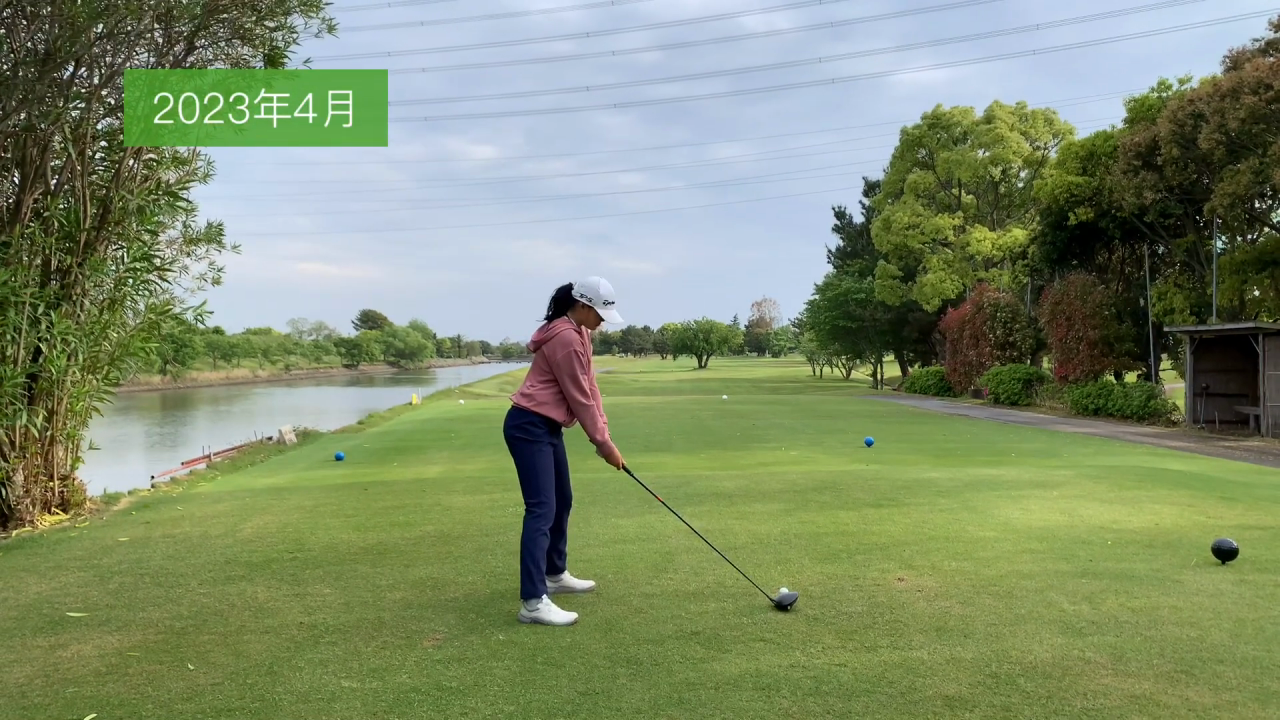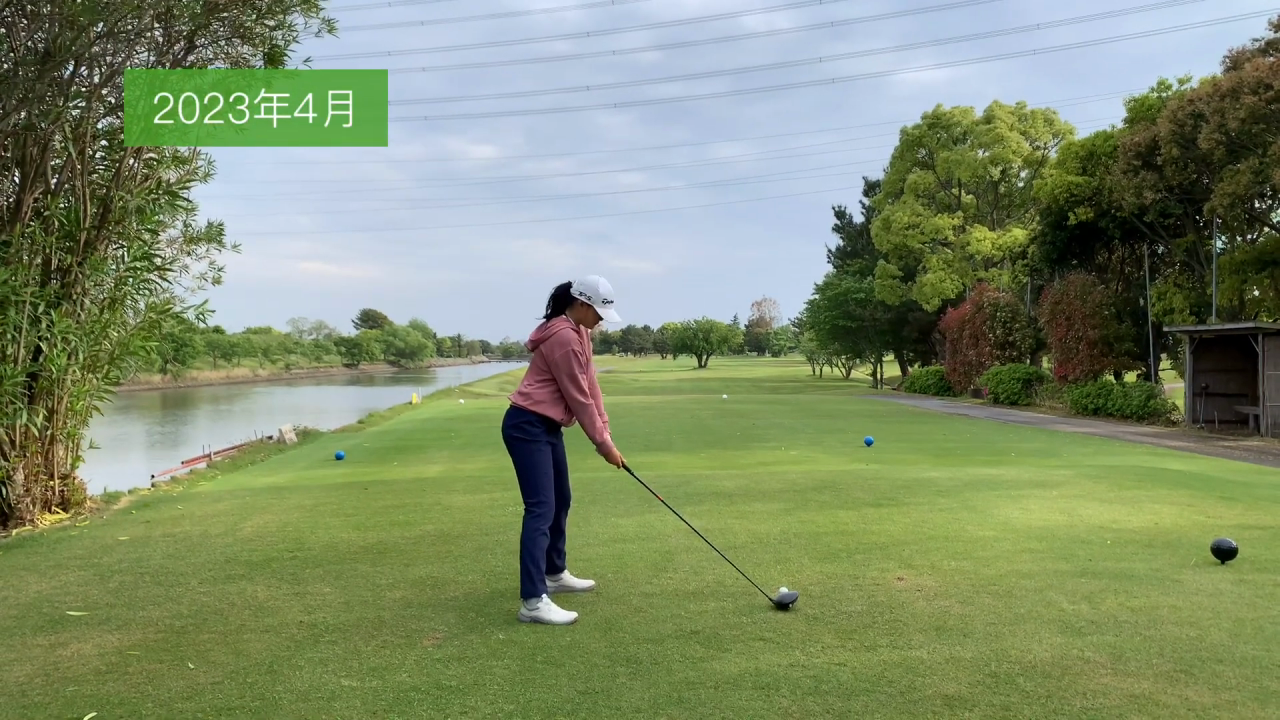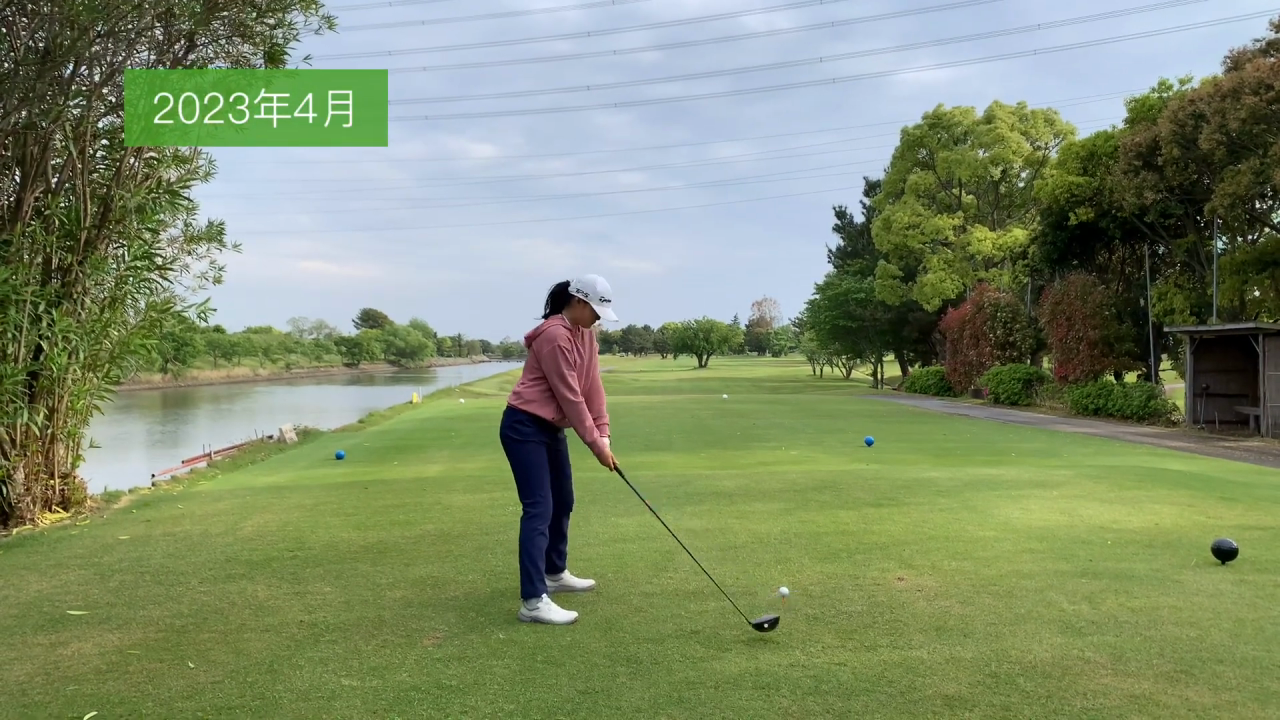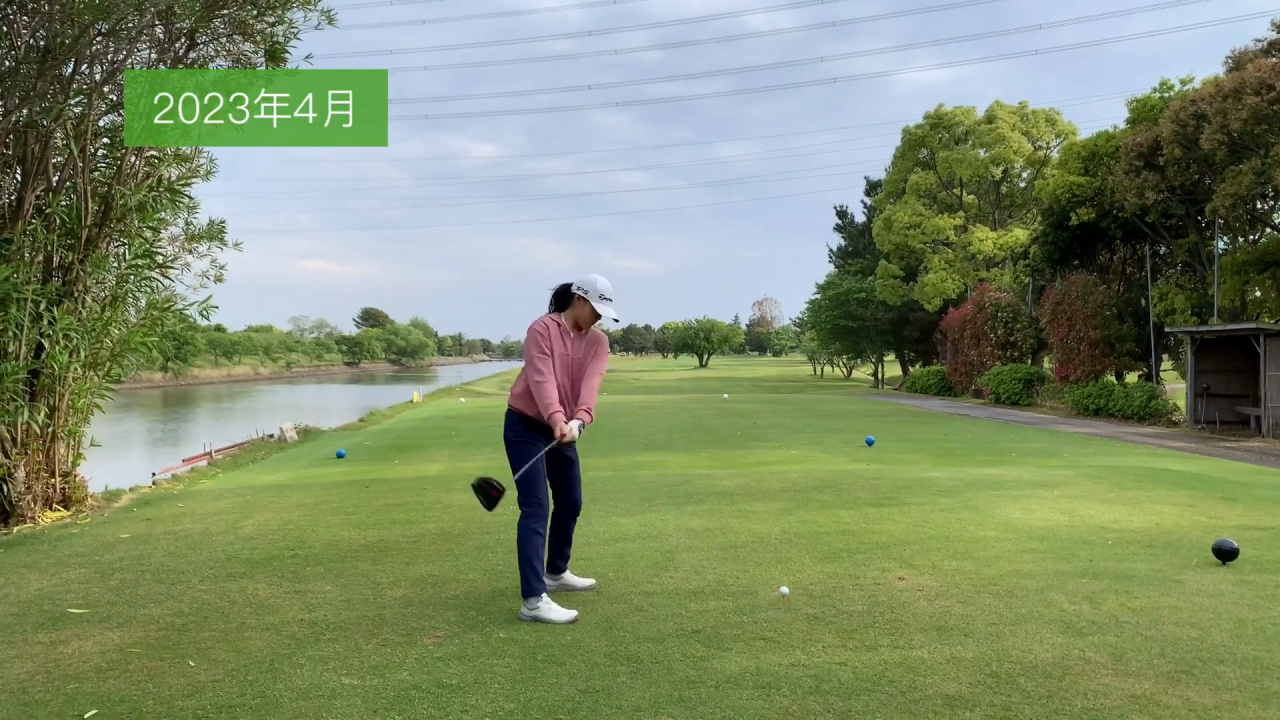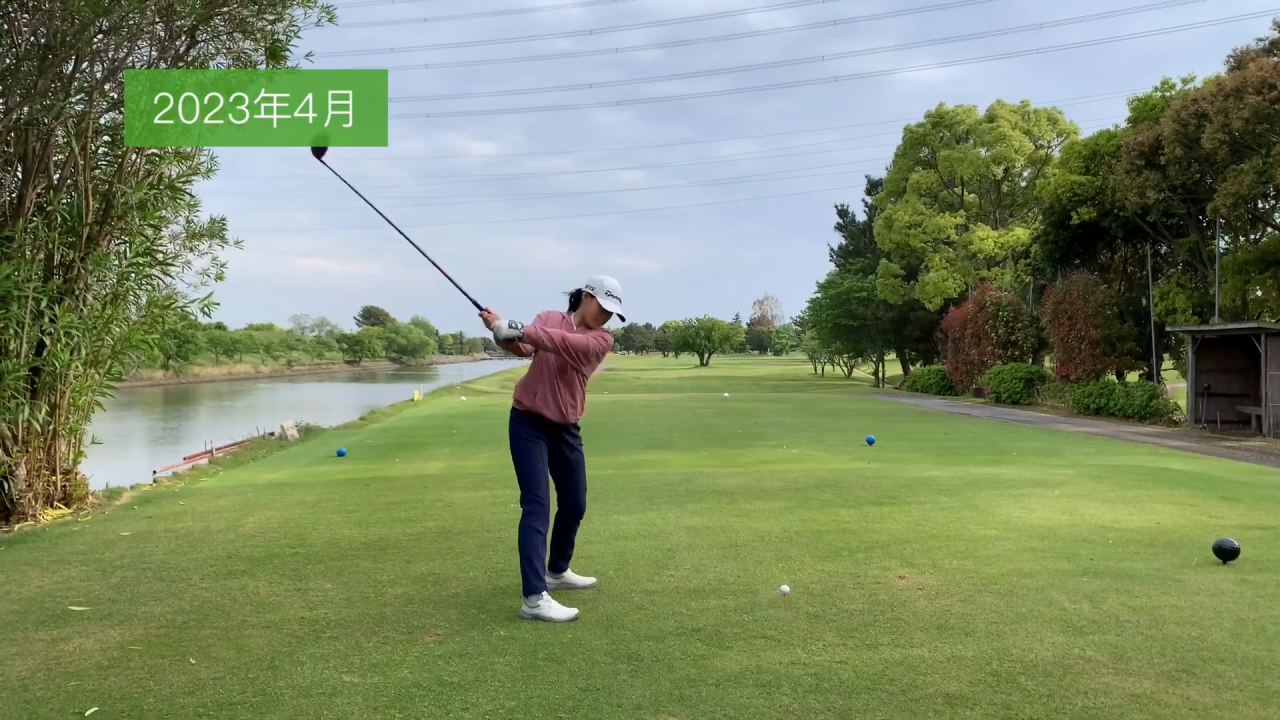
dt=0.2s
person 1, frame 1
left shoulder: (579, 332)
right shoulder: (565, 339)
left elbow: (590, 387)
right elbow: (579, 398)
left wrist: (604, 432)
right wrist: (603, 443)
left hip: (547, 427)
right hip: (529, 427)
left knee: (562, 501)
right knee: (541, 509)
left ankle: (554, 574)
right ankle: (533, 602)
person 1, frame 2
left shoulder: (578, 332)
right shoulder: (563, 339)
left elbow: (590, 386)
right elbow: (577, 397)
left wrist: (605, 431)
right wrist: (603, 443)
left hip: (547, 427)
right hip: (528, 426)
left knee: (560, 502)
right knee: (541, 509)
left ankle: (554, 574)
right ankle: (533, 601)
person 1, frame 3
left shoulder: (586, 335)
right shoulder: (555, 336)
left elbow: (592, 386)
right elbow: (569, 396)
left wrist: (603, 432)
right wrist: (594, 443)
left hip: (550, 428)
right hip: (525, 426)
left knee: (562, 503)
right knee: (539, 509)
left ankle: (554, 573)
right ankle: (533, 601)
person 1, frame 4
left shoulder: (598, 340)
right shoulder: (544, 328)
left elbow: (591, 382)
right elbow: (541, 378)
left wrist: (580, 420)
right wrist: (556, 417)
left hip: (562, 430)
right hip: (526, 426)
left knee: (570, 504)
right knee: (535, 509)
left ankle: (556, 573)
right ankle: (534, 600)
person 1, frame 5
left shoulder: (601, 340)
right shoulder: (550, 319)
left elbow: (564, 342)
right elbow: (521, 344)
left wrist: (516, 331)
right wrist: (502, 330)
left hip: (566, 429)
right hip: (529, 423)
left knee: (574, 505)
right knee: (537, 506)
left ankle: (557, 571)
right ankle: (535, 597)
